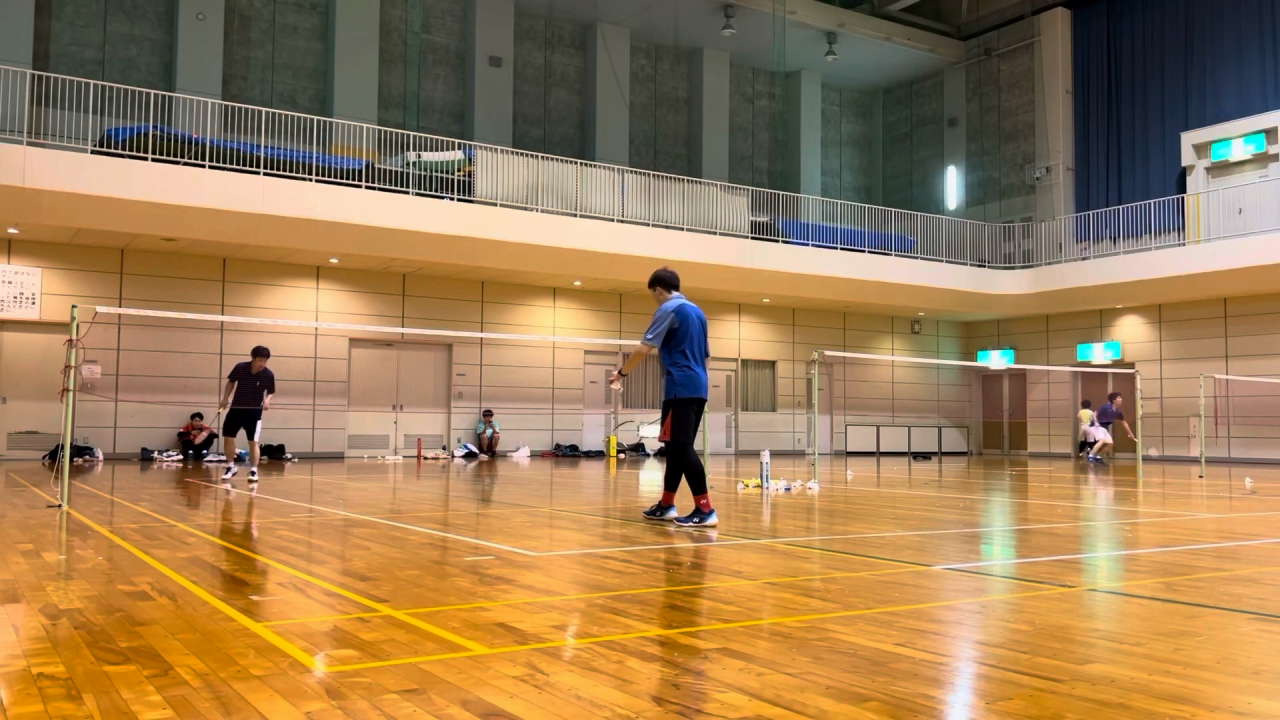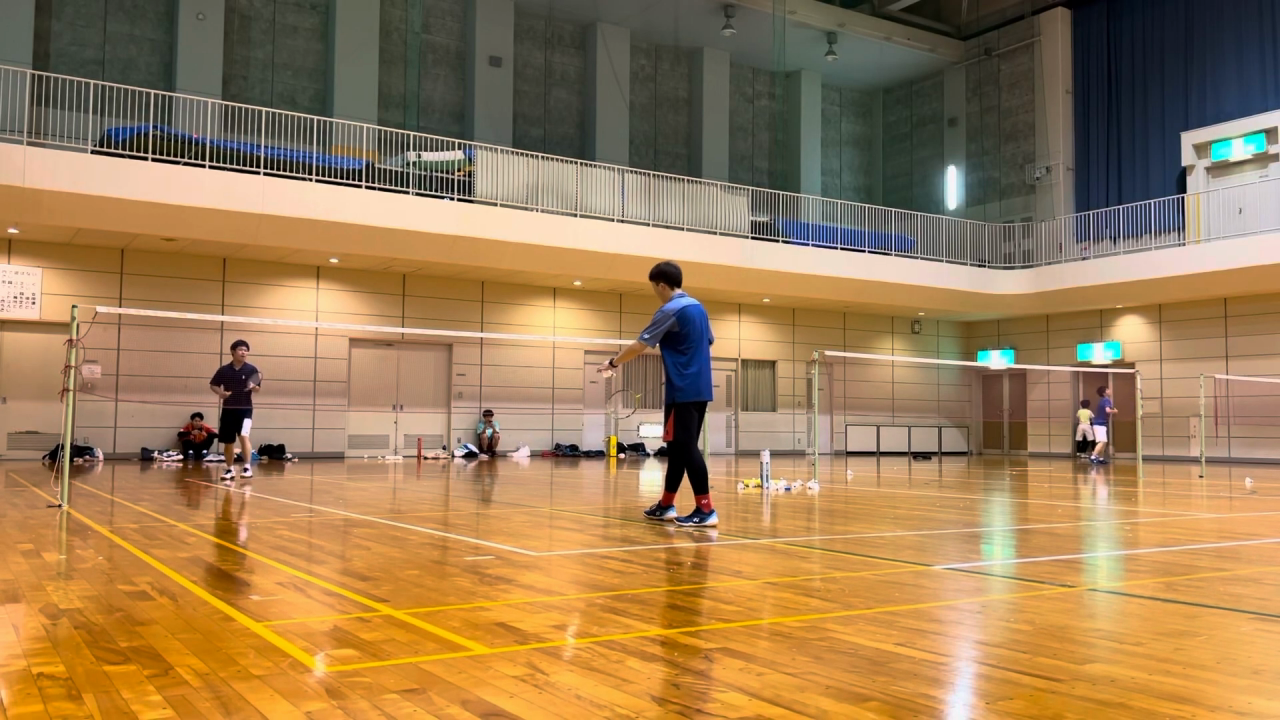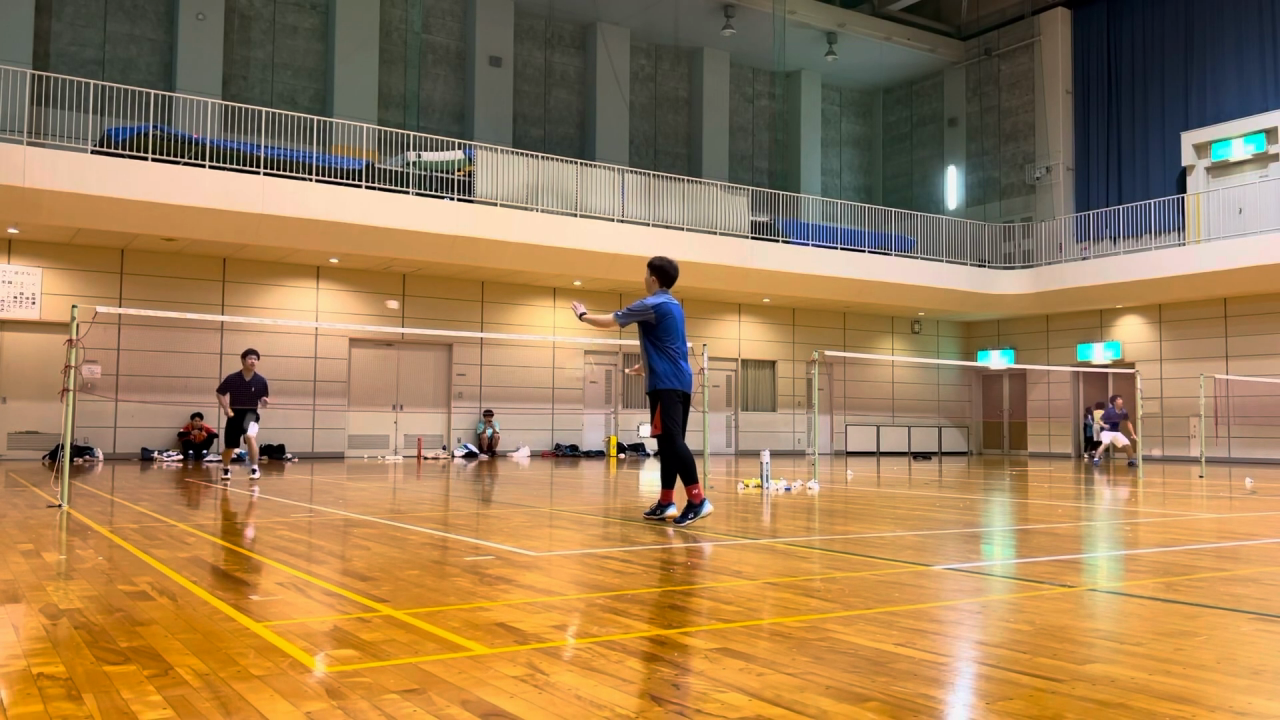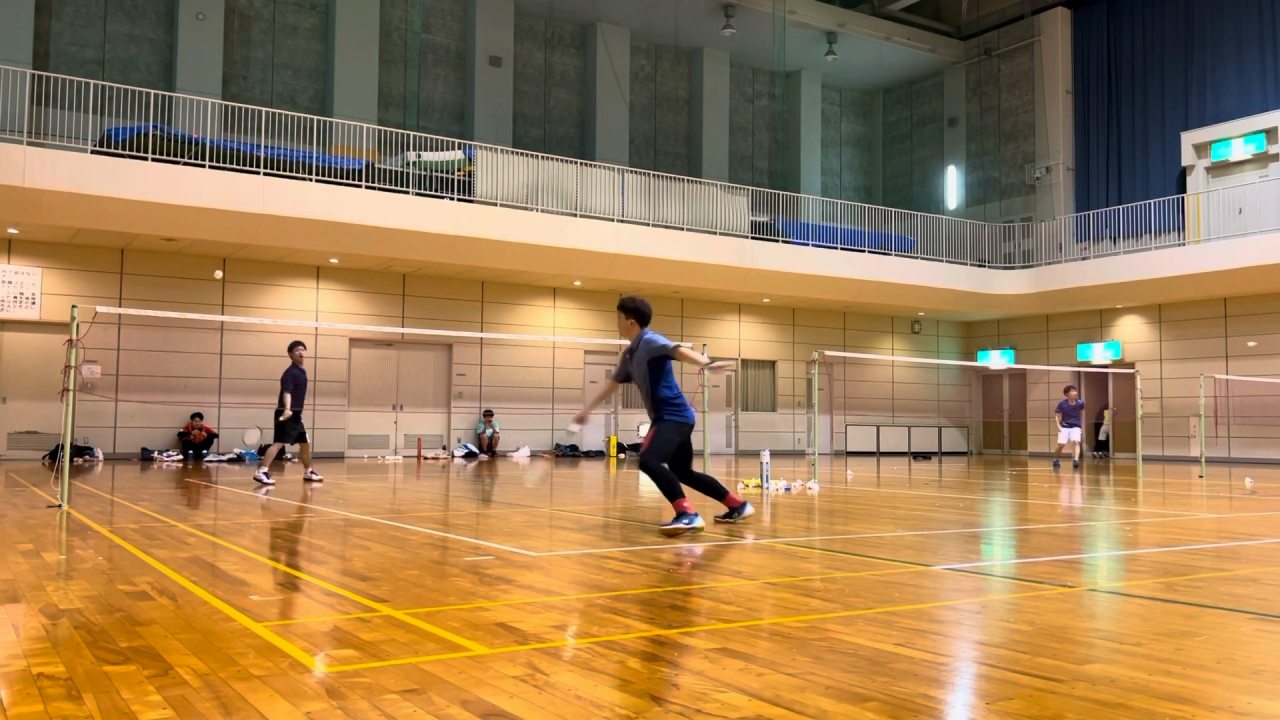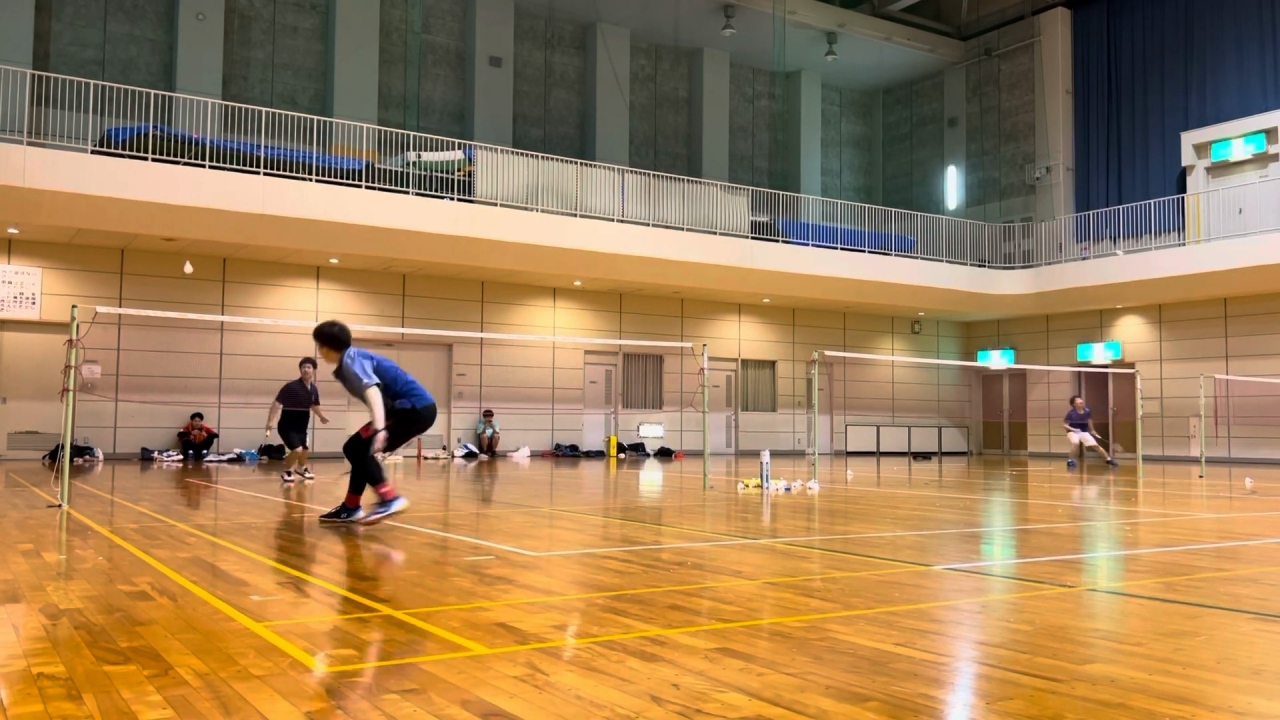
dt=1s
person 1, frame 1
left shoulder: (669, 309)
right shoulder: (697, 311)
left elbow: (645, 348)
left wrist: (621, 372)
left hip: (681, 388)
right hip: (698, 388)
left knee: (681, 447)
right knee: (676, 446)
left ankle: (705, 510)
right ankle: (666, 505)
person 1, frame 2
left shoulder: (670, 311)
right shoulder: (698, 307)
left elbow: (639, 346)
right elbow: (707, 342)
left wrist: (612, 363)
left hip: (684, 391)
right hip: (700, 389)
left knee: (686, 447)
right knee: (677, 447)
left ankle: (705, 510)
right ankle: (666, 505)
person 1, frame 3
left shoulder: (651, 305)
right shoulder: (673, 306)
left elbow: (610, 321)
left wrist: (583, 314)
right wrist: (644, 366)
left hip: (666, 383)
right hip: (679, 381)
left knee: (671, 439)
right knee: (667, 441)
left ankle: (697, 500)
right ankle: (666, 503)
person 1, frame 4
left shoulder: (651, 341)
right shoulder: (630, 352)
left elbow: (681, 350)
right elbow: (614, 383)
left wrist: (703, 361)
right wrist: (588, 408)
left hip: (674, 417)
right hip: (667, 419)
left knee: (649, 461)
right knee: (682, 471)
left ankle: (687, 513)
right ankle: (737, 504)
person 1, frame 5
left shoulder: (353, 363)
right shoulder: (356, 358)
left elbow: (373, 390)
left wrist: (380, 429)
left hip: (414, 409)
right hip: (421, 409)
left knee: (354, 448)
right knee: (363, 448)
left ankle: (390, 498)
right ankle: (351, 506)
